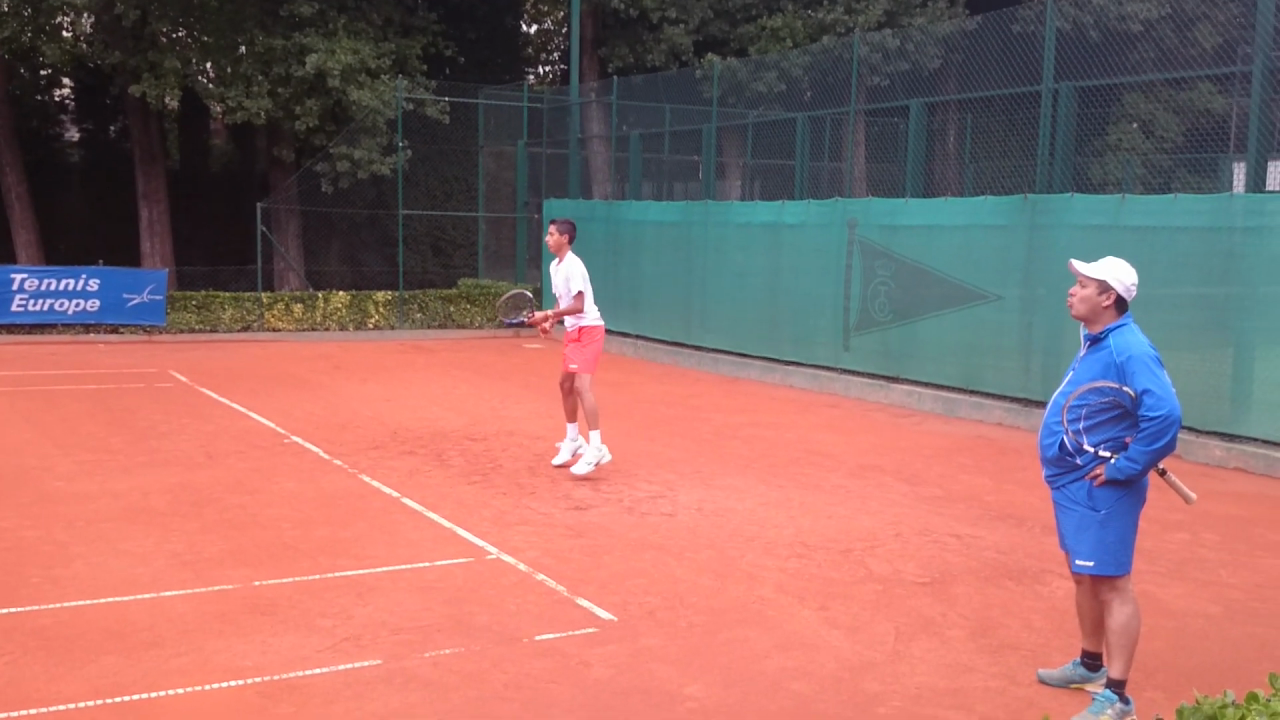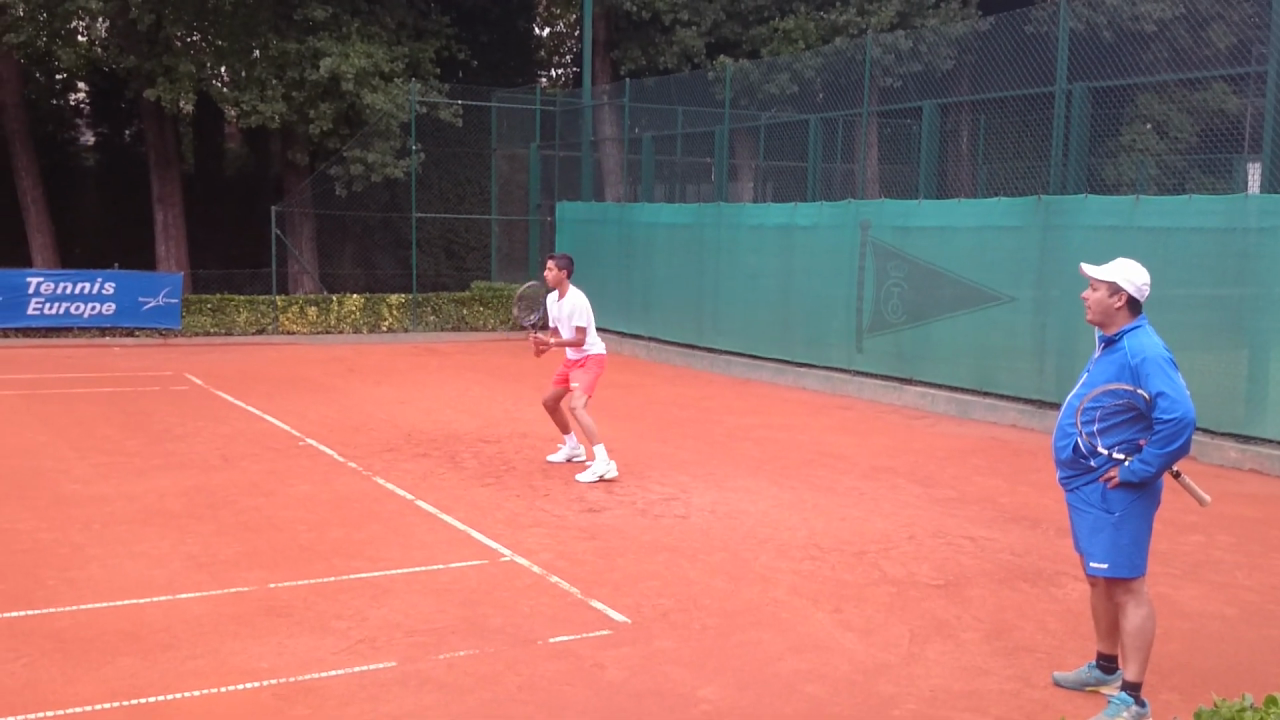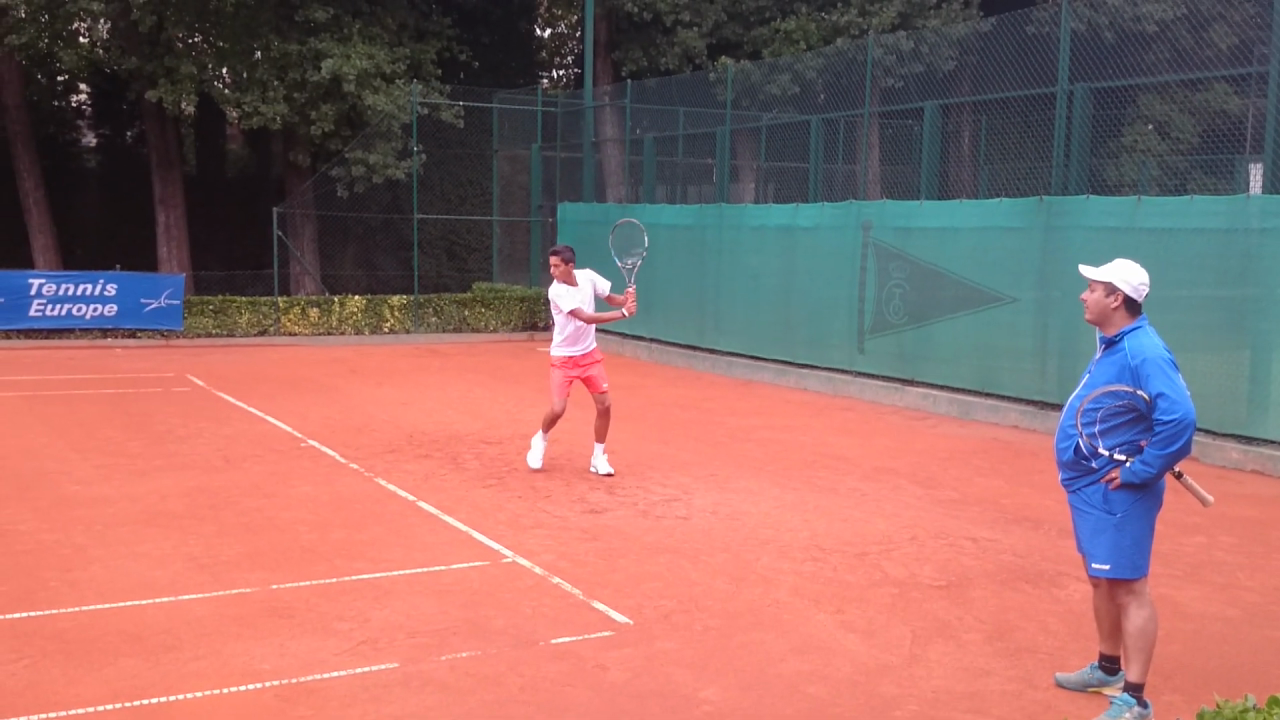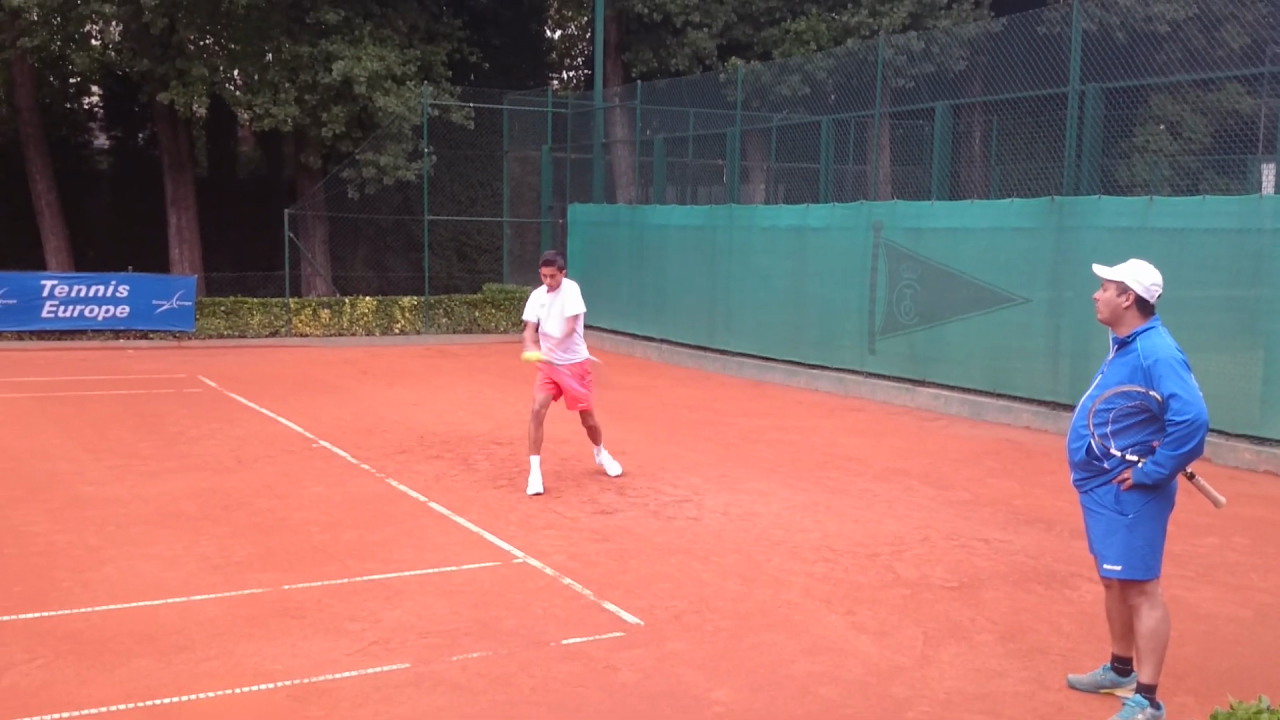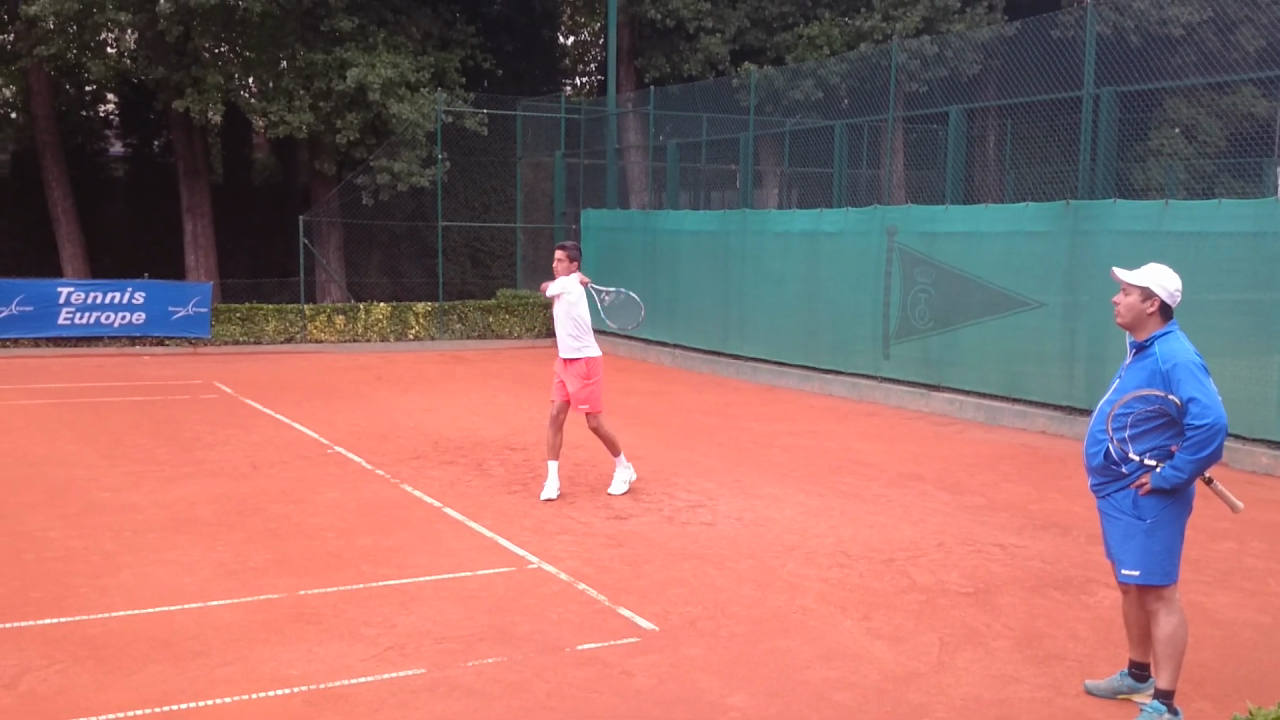
dt=0.4s
person 1, frame 1
left shoulder: (1129, 348)
right shoulder: (1094, 343)
left elbow: (1165, 414)
left wrist: (1123, 468)
left hip: (1099, 490)
right hip: (1073, 483)
left knee: (1111, 585)
right knee: (1084, 578)
right ankle: (1090, 665)
person 1, frame 2
left shoulder: (1143, 351)
right shoulder: (1109, 345)
left elbow: (1178, 417)
left wrist: (1137, 470)
left hip: (1114, 492)
right hip: (1087, 485)
left knee: (1126, 588)
right knee: (1099, 580)
right ankle: (1106, 668)
person 1, frame 3
left shoulder: (1144, 352)
right shoulder: (1110, 346)
left elbow: (1179, 418)
left wrist: (1139, 472)
left hip: (1116, 494)
right hip: (1090, 487)
left knee: (1128, 589)
right knee: (1102, 582)
right ankle: (1108, 669)
person 1, frame 4
left shoulder: (1156, 352)
right shoulder: (1123, 346)
left elbow: (1191, 419)
left wrist: (1151, 472)
left hip: (1128, 494)
right hip: (1102, 488)
left knee: (1140, 589)
right knee: (1114, 583)
right ankle: (1121, 670)
person 1, frame 5
left shoulder: (1174, 357)
right shoulder: (1140, 351)
left elbow: (1210, 424)
left wrist: (1169, 477)
left hip: (1146, 500)
right hip: (1118, 493)
left knee: (1158, 595)
right knee: (1131, 588)
right ankle: (1138, 675)
person 2, frame 1
left shoulder: (572, 265)
right shoulder: (555, 266)
left elbow: (578, 306)
left wrist: (547, 315)
right wrist: (550, 321)
left hip: (588, 330)
right hip: (576, 331)
left knee: (582, 387)
right knee: (566, 384)
left ankle: (596, 448)
right ankle: (573, 442)
person 2, frame 2
left shoulder: (577, 299)
right shoulder: (551, 299)
left elbow: (580, 339)
right elbow: (554, 333)
left wrist: (550, 341)
right wrist: (542, 344)
left hip: (591, 358)
right hip: (571, 359)
left knee: (576, 407)
right knee: (549, 401)
left ankle: (604, 462)
right ankle: (572, 446)
person 2, frame 3
left shoulder: (588, 276)
right shoulder: (556, 291)
left elbow: (612, 298)
right elbow: (585, 317)
left wrist: (628, 299)
right wrist: (623, 313)
left hip: (590, 354)
right hip: (563, 357)
left knee: (604, 405)
right knee: (557, 409)
left ankle: (598, 457)
right ankle: (541, 438)
person 2, frame 4
left shoulder: (572, 291)
right shoulder: (537, 297)
left elbow: (570, 327)
right elbow: (530, 331)
left wrist: (551, 345)
right wrist: (532, 348)
left hip: (574, 364)
right hip: (547, 363)
left knee: (588, 419)
right knee: (537, 411)
left ankle: (600, 453)
right ankle: (535, 473)
person 2, frame 5
left shoulder: (565, 284)
right shoulder: (571, 285)
left elbow: (547, 290)
left hip: (584, 362)
right hip: (565, 361)
left knee: (594, 423)
right knee: (555, 417)
left ankle: (624, 469)
right ankle: (552, 479)
